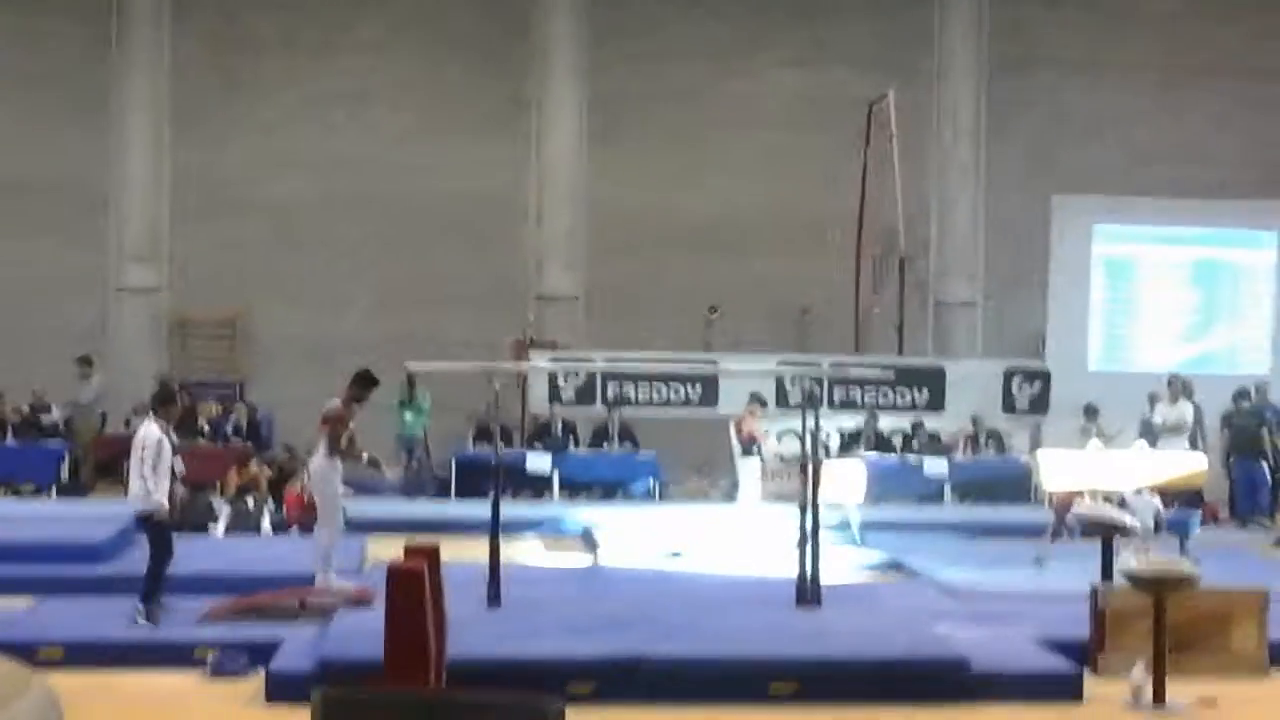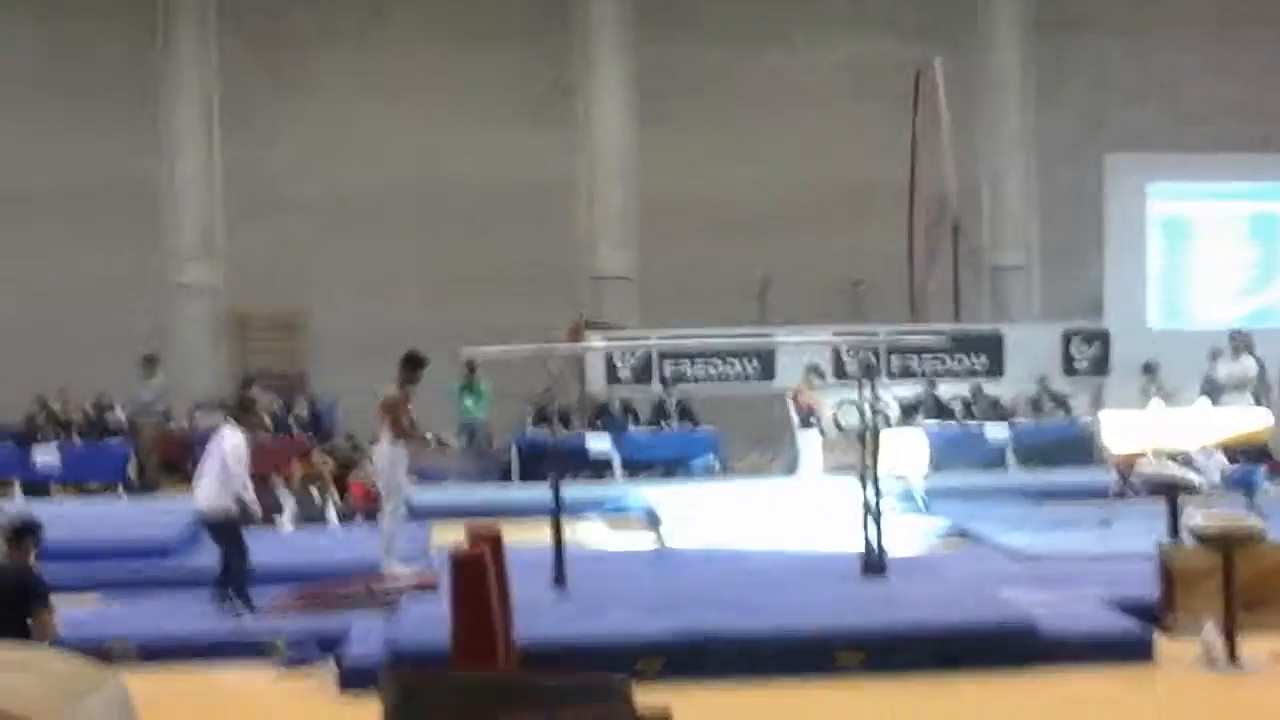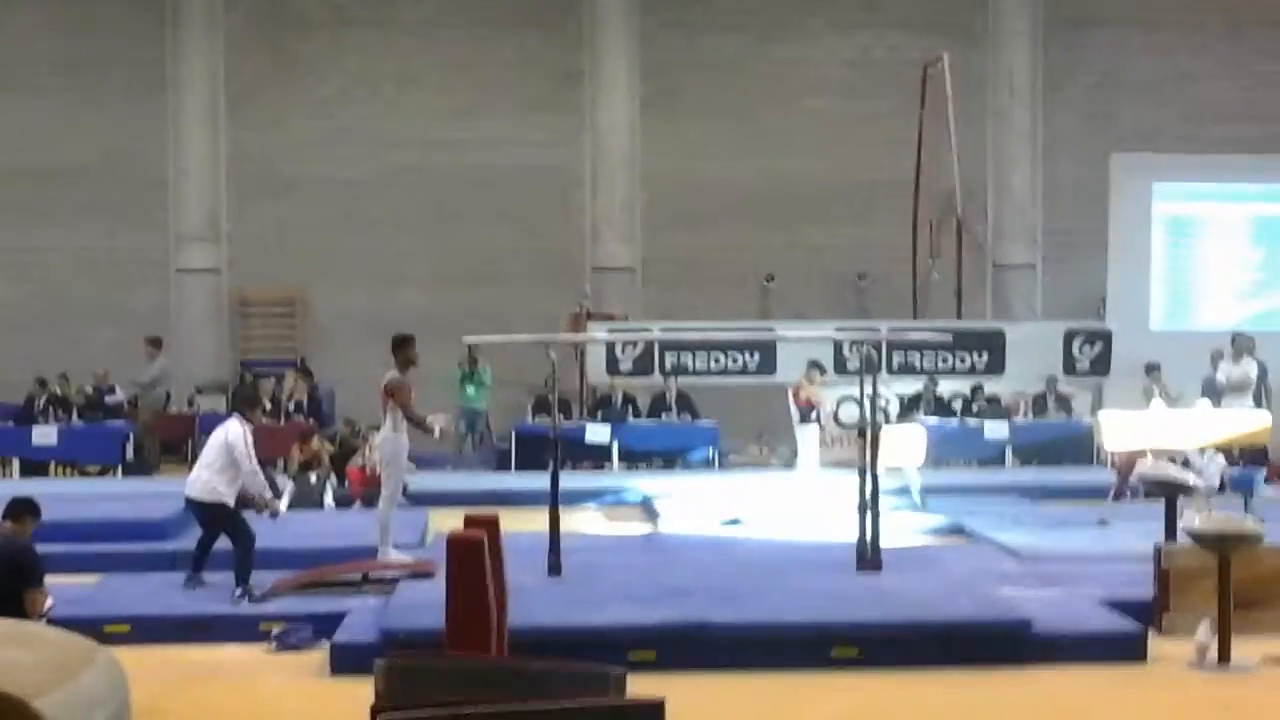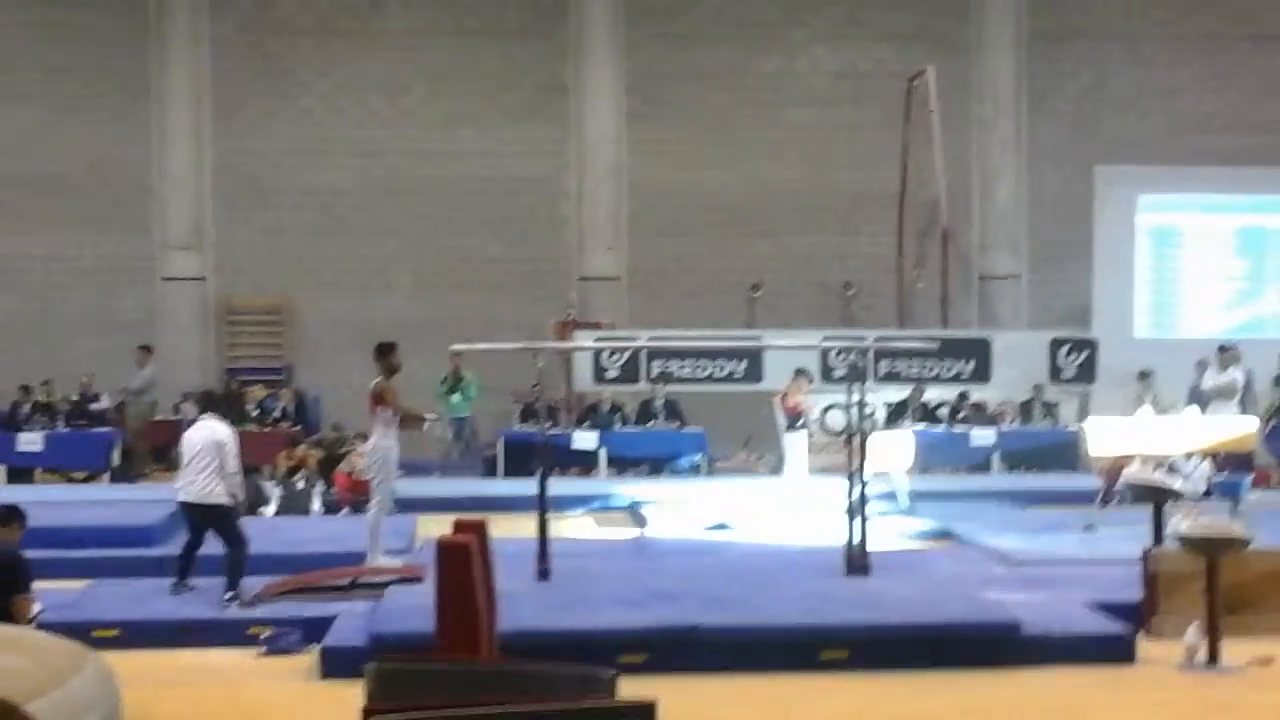
dt=0.4s
person 1, frame 1
left shoulder: (347, 410)
right shoulder: (337, 412)
left elbow: (349, 444)
right elbow: (334, 449)
left wrist: (365, 457)
right wrist: (364, 458)
left hip: (329, 468)
right hip: (325, 468)
left knee: (325, 523)
right knee: (332, 524)
left ankle: (324, 574)
right ankle: (325, 576)
person 1, frame 2
left shoulder: (402, 396)
right shoulder: (396, 397)
left elbow: (410, 428)
right elbow: (401, 432)
left wrist: (425, 437)
right wrist: (428, 438)
left hip: (395, 455)
right hip: (391, 456)
left knee: (393, 509)
right knee: (395, 510)
left ankle: (388, 560)
right ankle: (389, 561)
person 1, frame 3
left shoulder: (399, 379)
right shoulder: (397, 381)
left elbow: (407, 414)
right elbow: (409, 415)
left wrist: (429, 426)
right wrist: (432, 427)
left hip: (396, 439)
right hip: (393, 440)
left knee: (391, 496)
right knee: (389, 496)
left ankle: (386, 548)
right ankle: (384, 550)
person 1, frame 4
left shoulder: (384, 385)
right shoulder: (383, 386)
left elbow: (398, 418)
right elbow: (402, 413)
left wrist: (422, 422)
right wrist: (427, 418)
left hip: (386, 445)
right hip: (383, 446)
left knee: (382, 502)
right knee: (380, 502)
left ankle: (375, 553)
right ankle: (374, 555)
person 2, frame 1
left shoulder: (161, 430)
right shoulder: (152, 433)
right elbow: (146, 471)
left wrist: (163, 501)
right wrist: (158, 504)
left hip: (157, 502)
right hip: (151, 505)
left knee: (161, 551)
right knee: (161, 553)
left ankle: (151, 598)
right ankle: (144, 606)
person 2, frame 2
left shoulder: (227, 435)
right shoulder: (235, 439)
right elbow: (238, 477)
left wrist: (247, 503)
right wrist: (253, 506)
left hip: (209, 502)
right hip: (217, 504)
left knee: (232, 549)
right knee: (237, 551)
left ankle: (222, 591)
right ankle: (242, 601)
person 2, frame 3
left shoulder: (227, 428)
right shoulder: (239, 431)
right elbow: (250, 469)
left wrist: (252, 496)
right wrist: (269, 498)
left hip: (195, 492)
right hip: (211, 496)
left knee: (211, 532)
right knee: (245, 539)
left ankle: (194, 575)
right ankle: (242, 590)
person 2, frame 4
left shoulder: (189, 432)
right shoulder: (225, 431)
right elbow: (232, 470)
right wrist: (239, 500)
left hip: (187, 497)
right hip: (212, 499)
left knee: (195, 538)
right knee: (237, 544)
left ankle: (180, 581)
right ankle: (231, 594)
